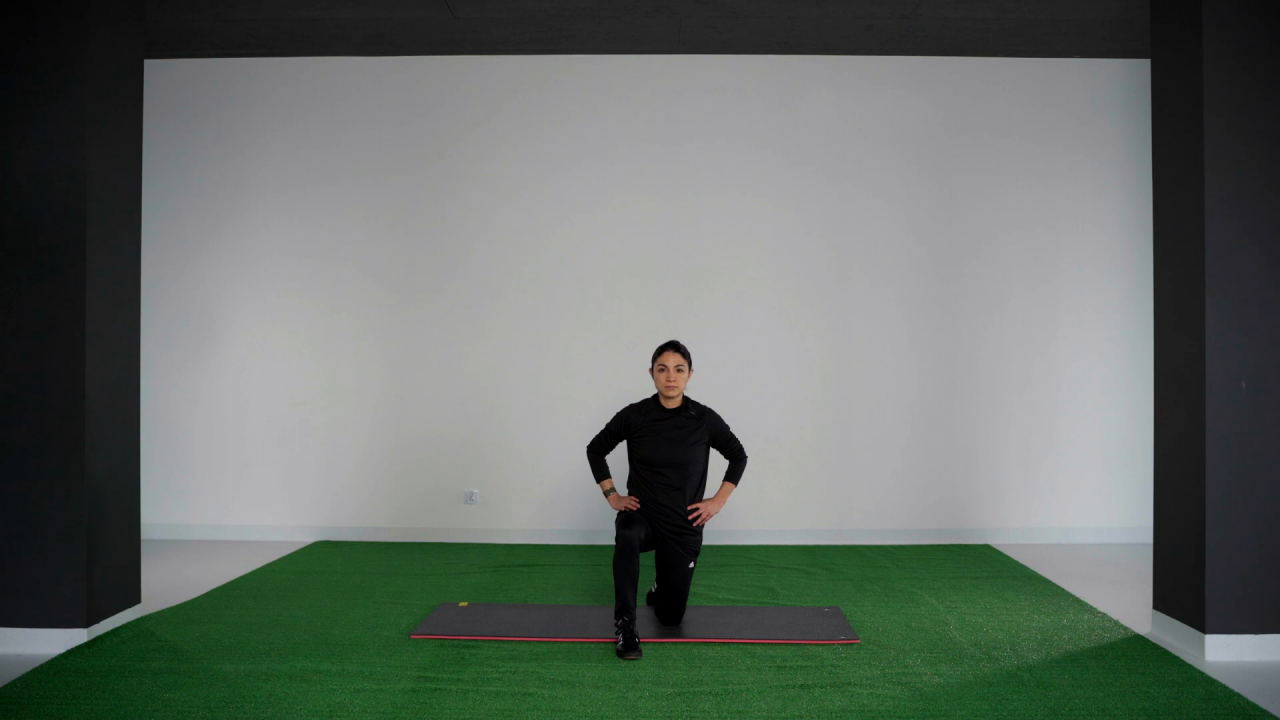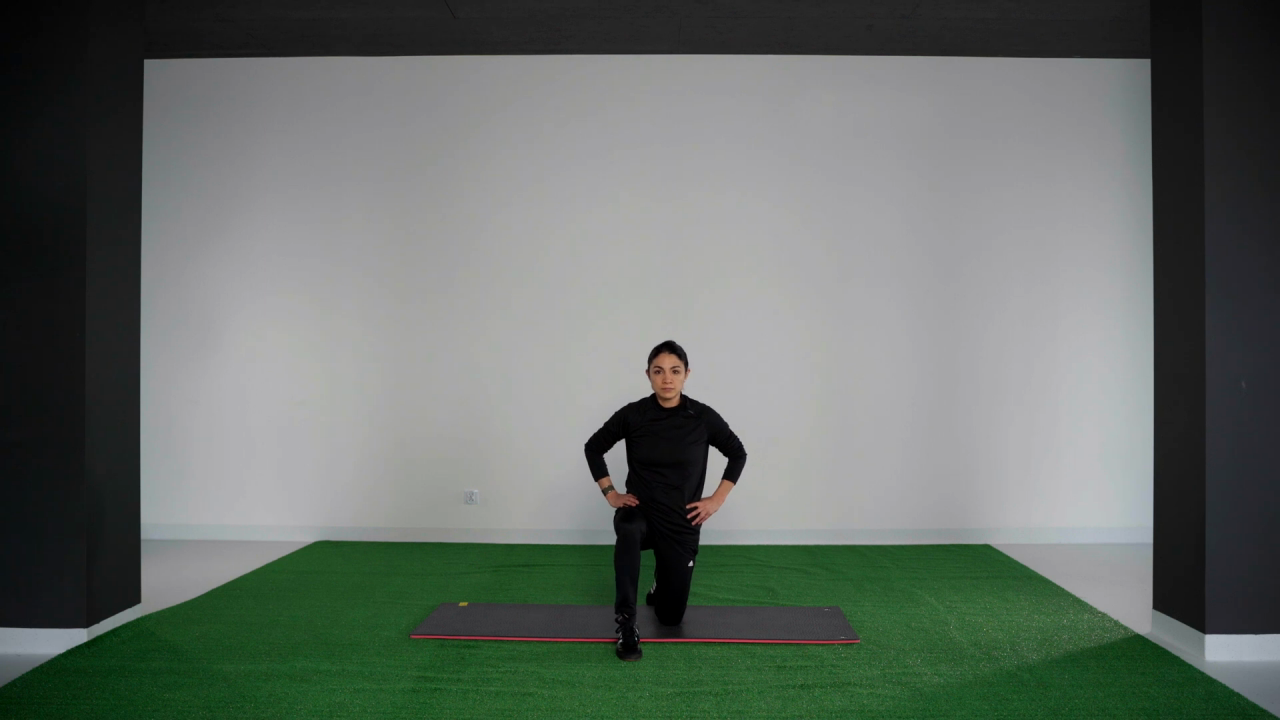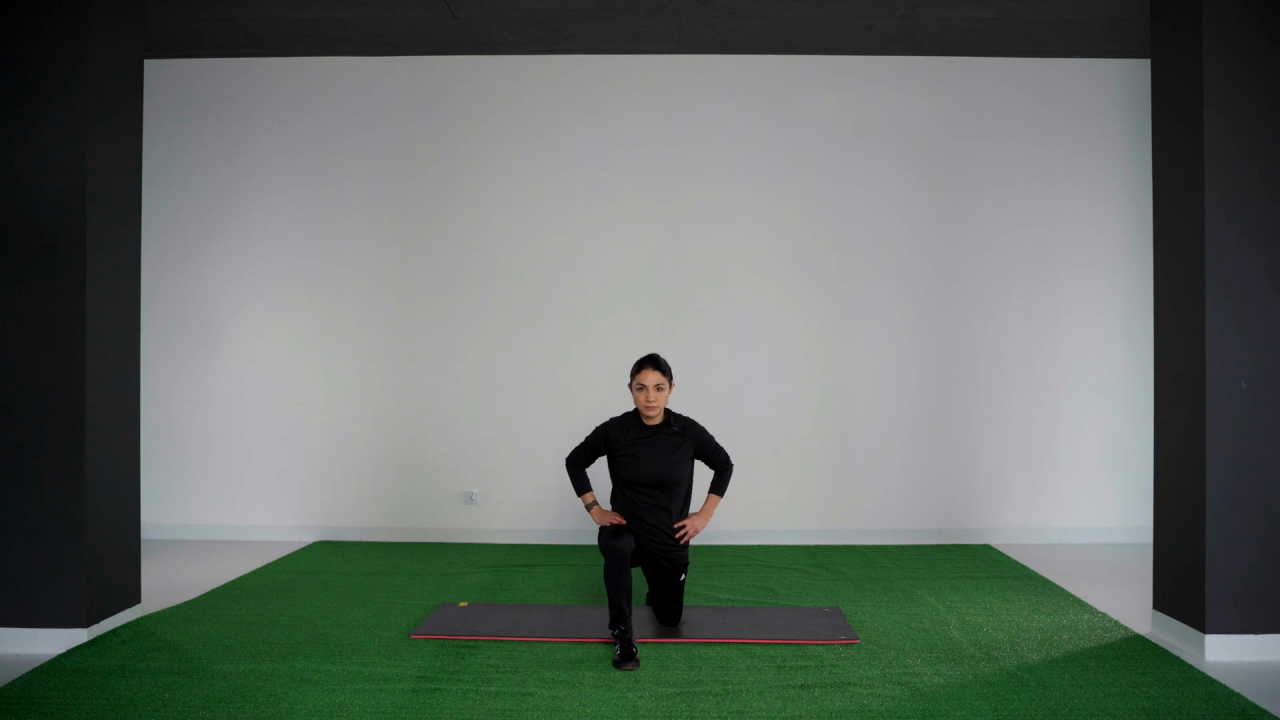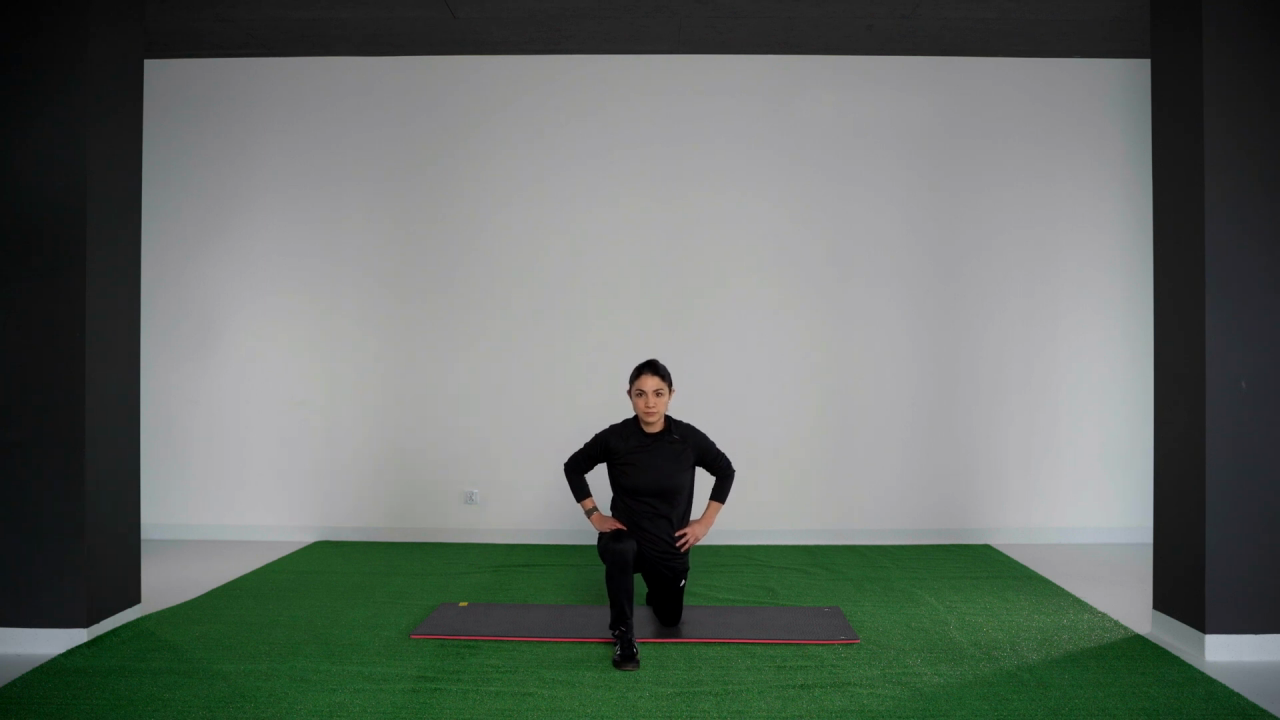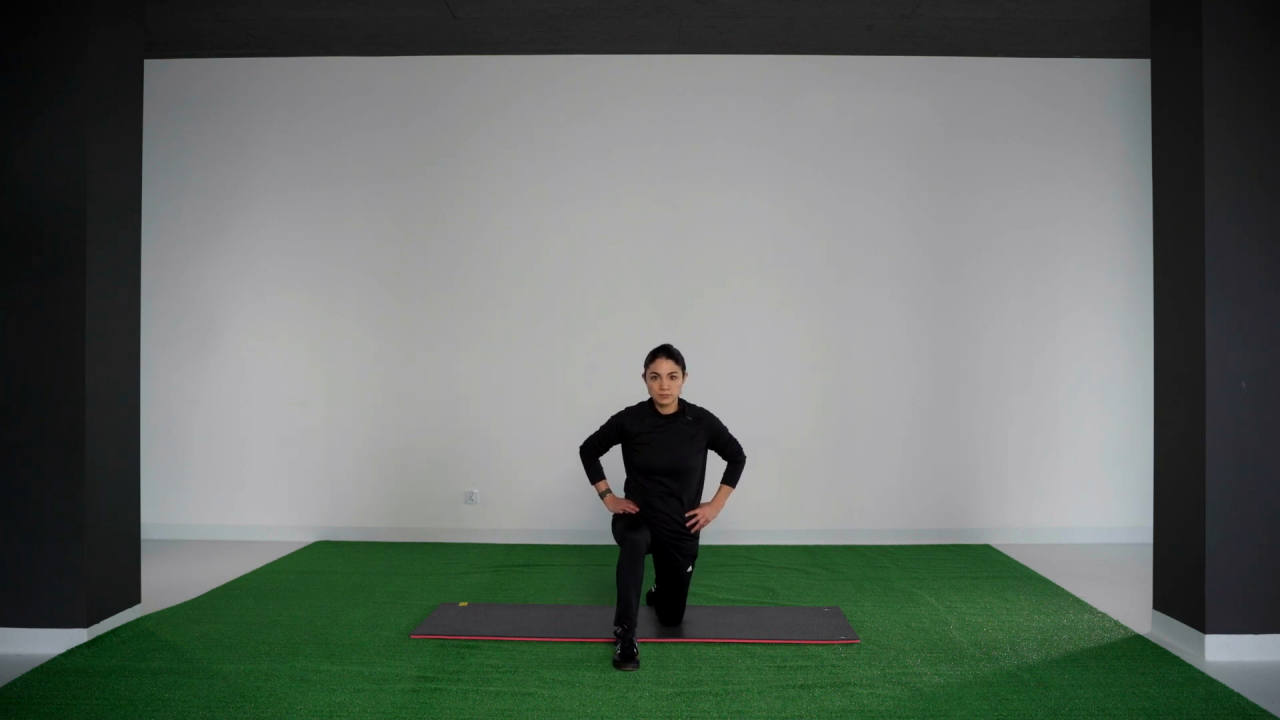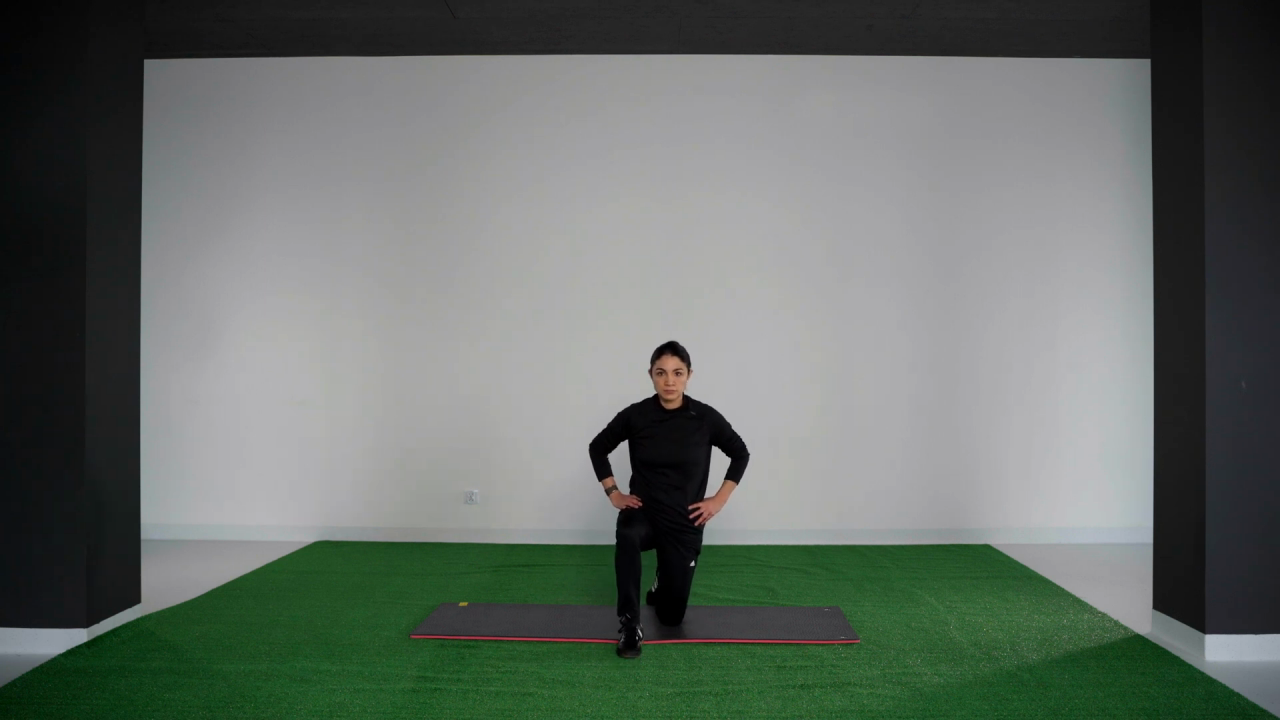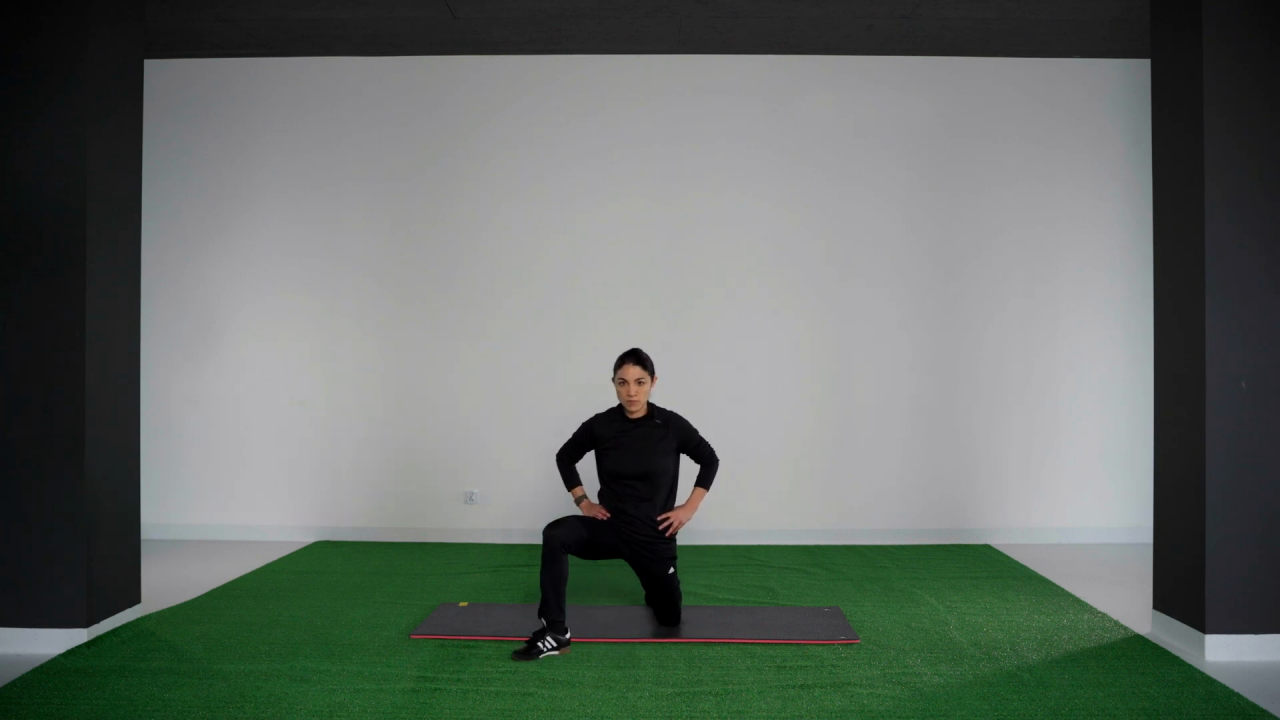
dt=0.7s
person 1, frame 1
left shoulder: (705, 419)
right shoulder: (633, 415)
left elbow: (738, 456)
right elbow: (595, 449)
left wrist: (719, 500)
right wrist: (611, 495)
left hip: (684, 524)
right hip: (641, 514)
left knee: (671, 616)
right knee: (628, 535)
left ankle: (660, 589)
right ankle: (625, 625)
person 1, frame 2
left shoulder: (703, 417)
right shoulder: (632, 414)
left elbow: (737, 453)
right elbow: (594, 447)
left wrist: (718, 498)
right wrist: (610, 493)
left hip: (681, 522)
right hip: (640, 511)
left knee: (671, 615)
right knee: (628, 530)
left ankle: (660, 587)
right ankle: (625, 622)
person 1, frame 3
left shoulder: (688, 431)
right shoulder: (614, 430)
left elbow: (724, 465)
right elbow: (575, 462)
left wrist: (705, 514)
right wrist: (594, 509)
left hip: (669, 537)
right hip: (624, 529)
left knee: (669, 618)
right knee: (618, 546)
left ankle: (656, 591)
right ankle: (622, 635)
person 1, frame 4
left shoulder: (689, 438)
right shoulder: (614, 438)
left elbow: (725, 471)
right elbow: (574, 467)
left wrist: (706, 521)
right wrist: (594, 515)
left hip: (670, 543)
right hip: (624, 536)
left knee: (669, 619)
right knee: (621, 550)
left ankle: (656, 591)
right ankle: (623, 634)
person 1, frame 5
left shoulder: (702, 421)
right shoulder: (629, 419)
left elbow: (737, 457)
right elbow: (589, 450)
left wrist: (716, 505)
right wrist: (608, 497)
left hip: (681, 527)
right hip: (636, 516)
left knee: (671, 616)
right knee: (635, 542)
left ankle: (660, 586)
right ankle: (625, 635)
person 1, frame 6
left shoulder: (705, 417)
right shoulder: (635, 415)
left elbow: (740, 453)
right elbow: (598, 448)
left wrist: (720, 499)
right wrist: (613, 493)
left hip: (685, 522)
right hip: (643, 512)
left knee: (671, 616)
right knee: (628, 535)
left ankle: (663, 582)
right ankle: (630, 624)
person 1, frame 7
left shoulder: (672, 425)
right shoulder: (600, 425)
left elbow: (709, 460)
right elbow: (565, 458)
left wrist: (690, 508)
right wrist: (583, 502)
left hip: (653, 534)
right hip: (609, 528)
left knee: (670, 618)
right knee: (555, 534)
left ankle: (664, 582)
right ankle: (555, 633)
